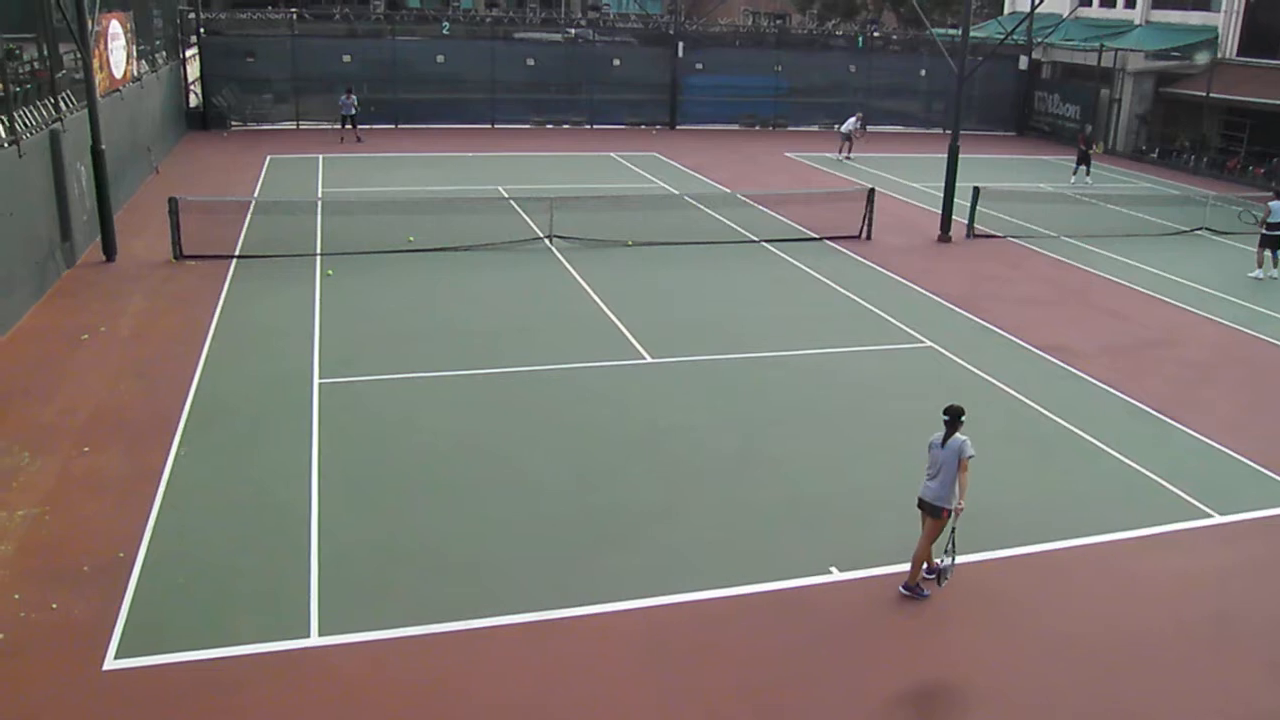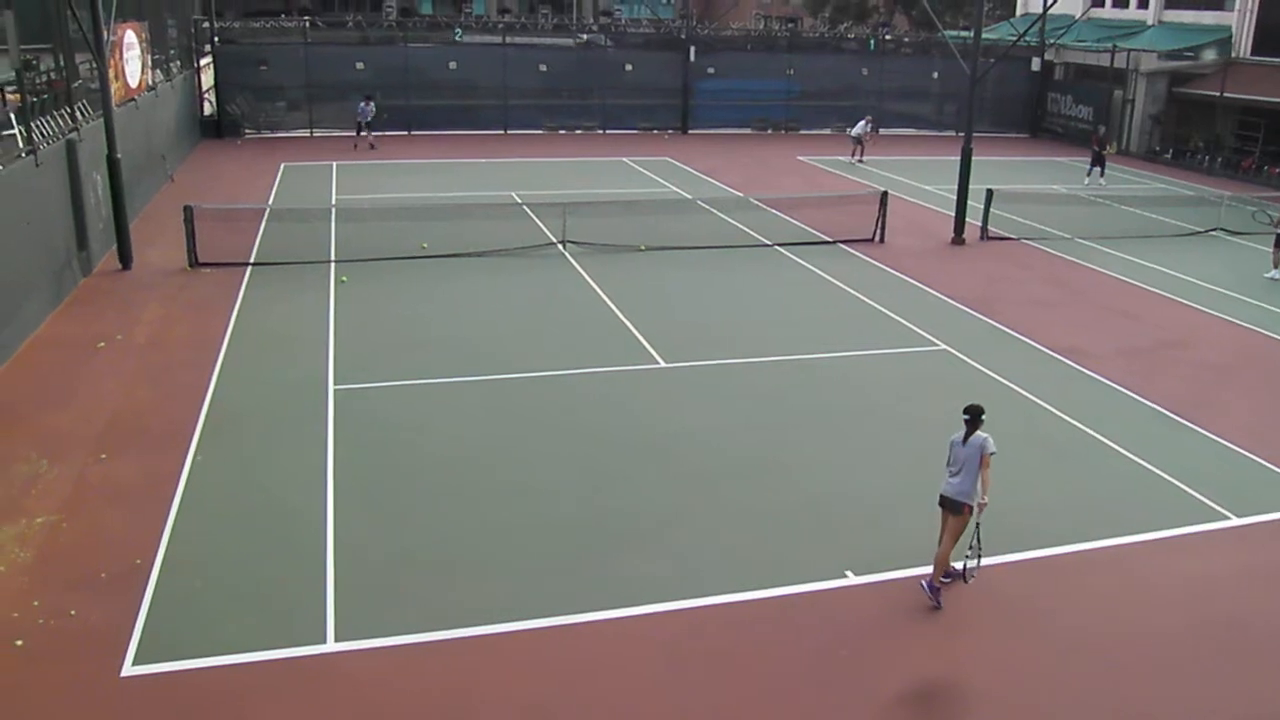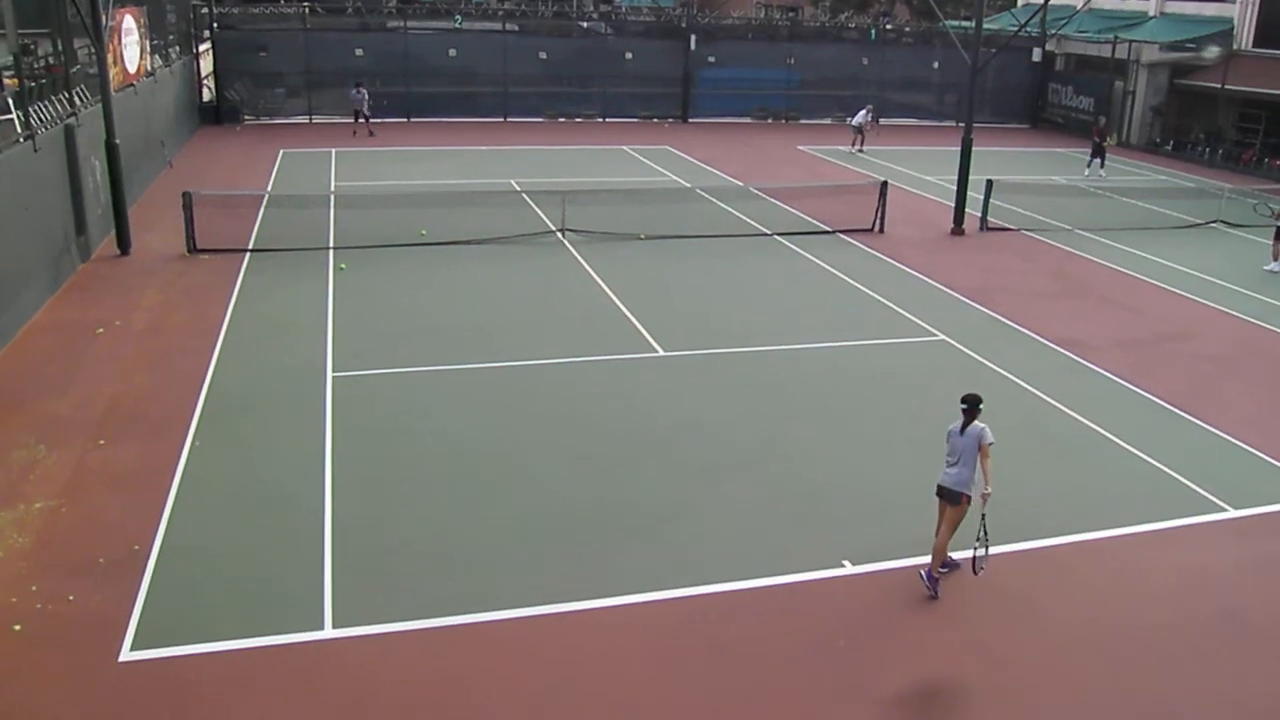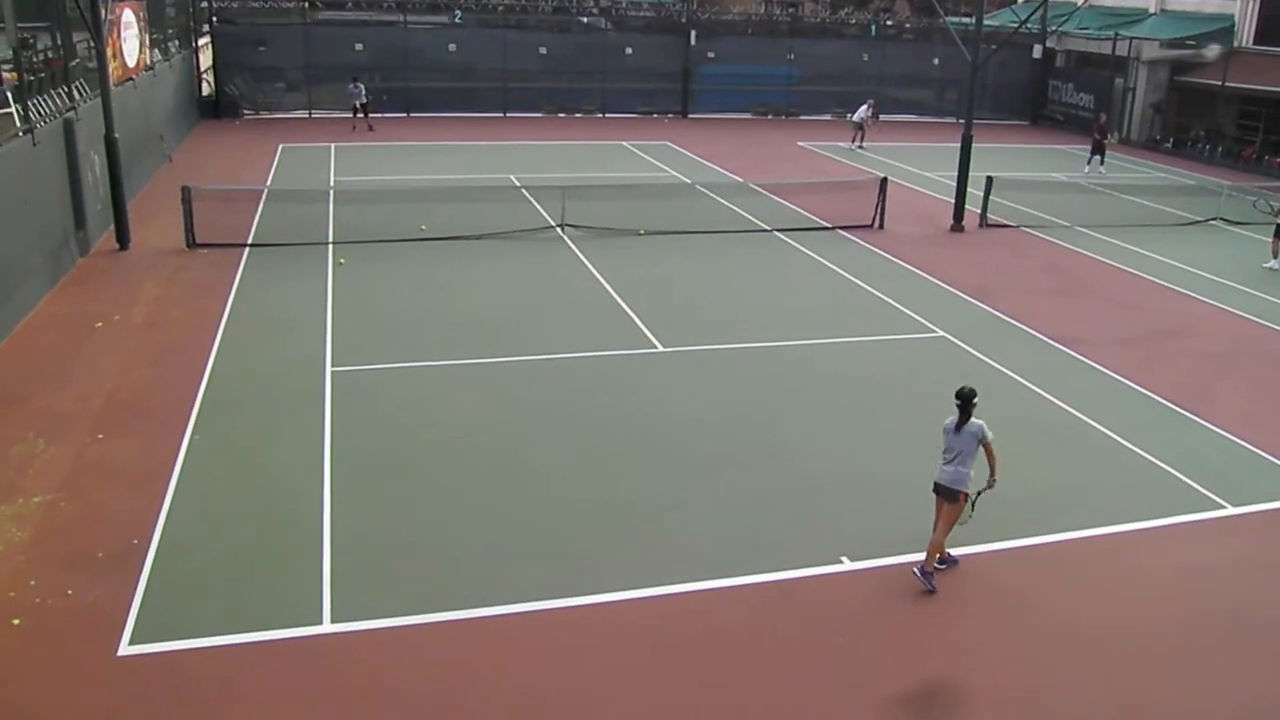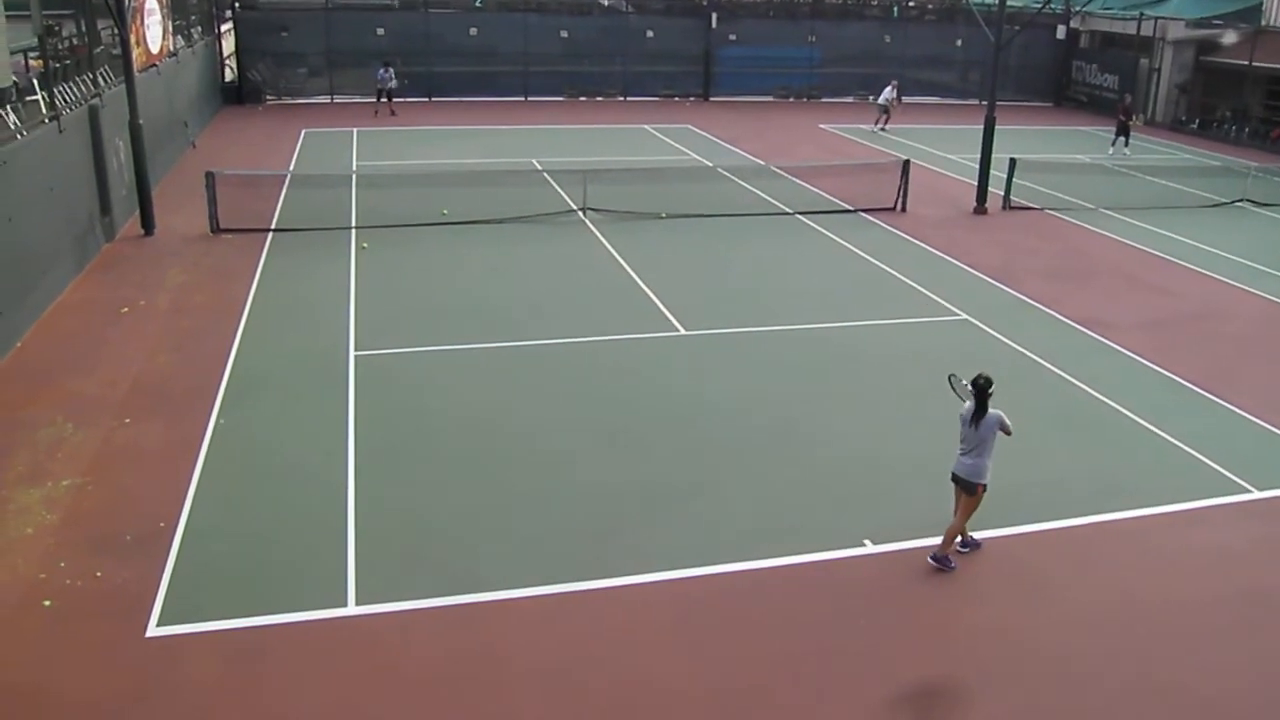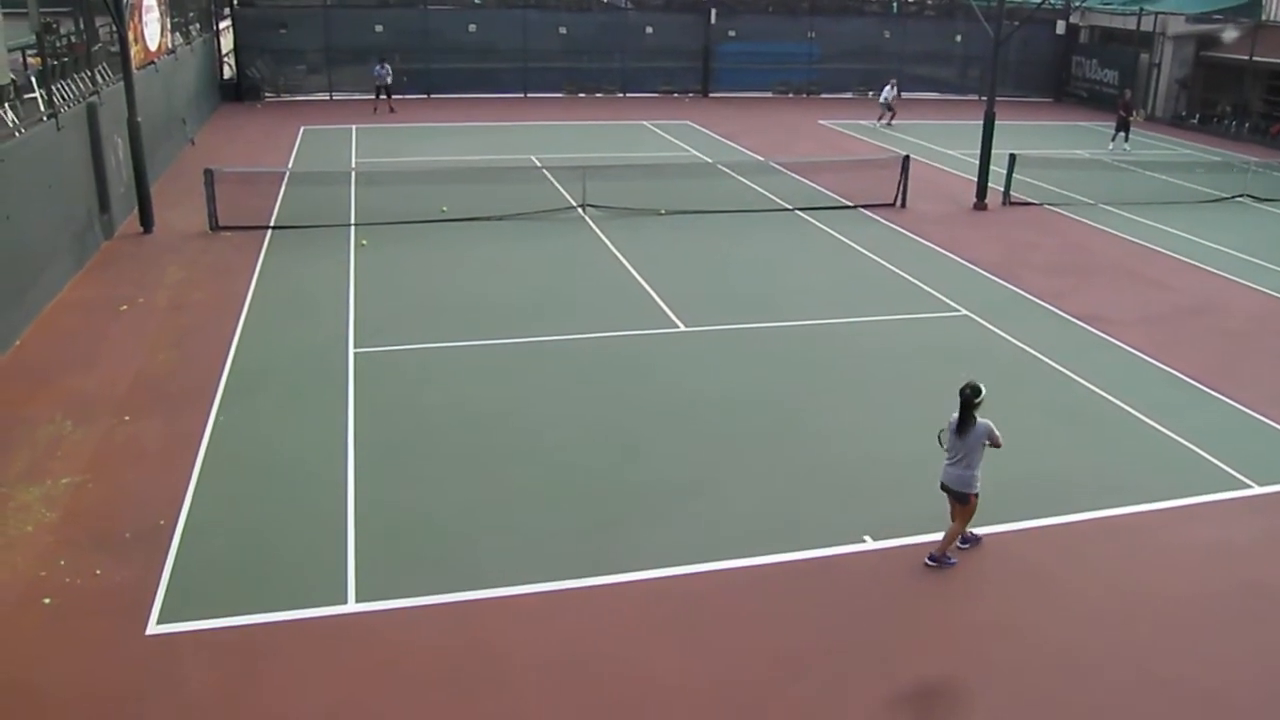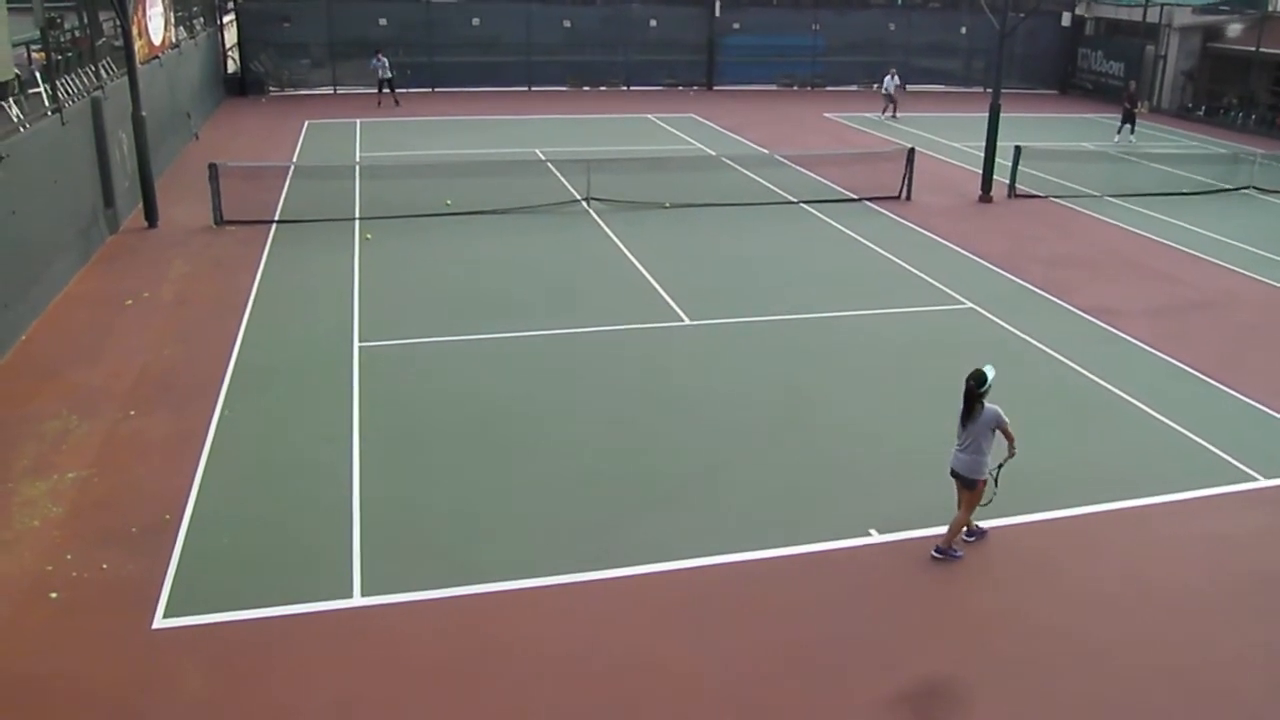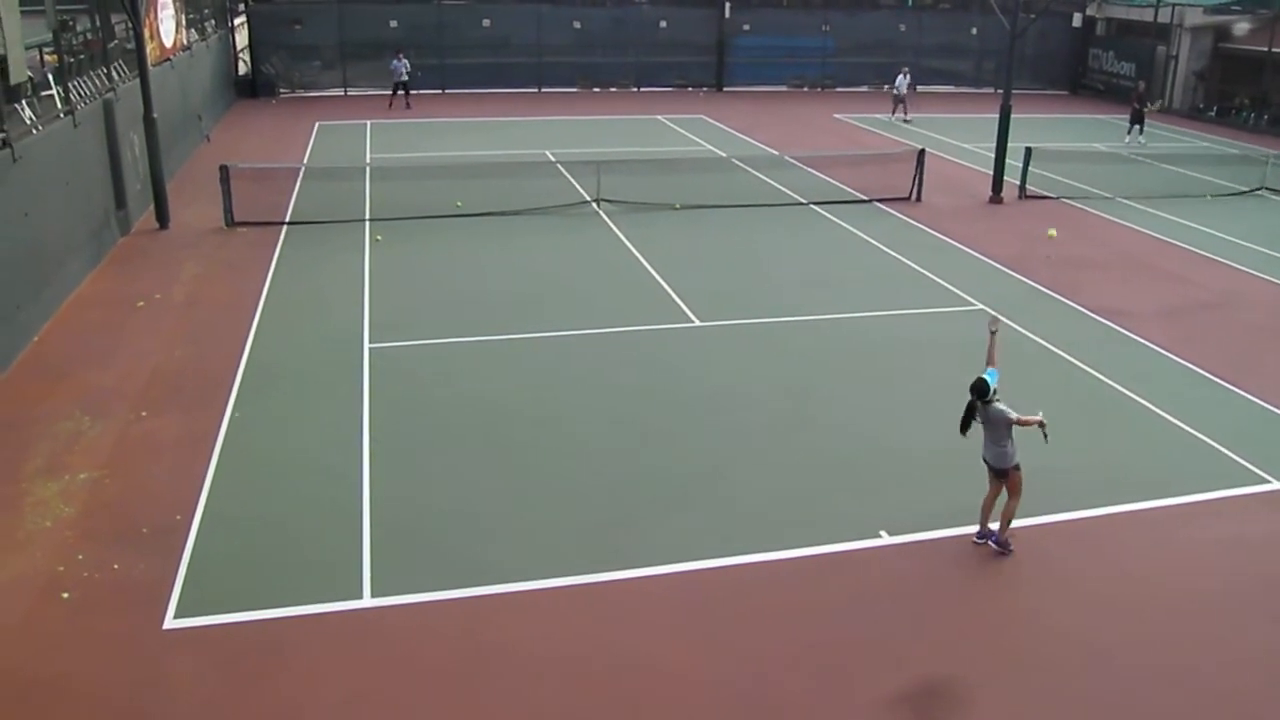
dt=0.5s
person 1, frame 1
left shoulder: (934, 439)
right shoulder: (963, 443)
right elbow: (963, 472)
right wrist: (961, 500)
left hip: (925, 494)
right hip: (942, 500)
left knee: (927, 537)
right knee: (926, 541)
left ankle: (931, 567)
right ankle: (910, 584)
person 1, frame 2
left shoulder: (955, 438)
right shoulder: (984, 440)
right elbow: (985, 468)
right wrist: (984, 495)
left hip: (947, 492)
right hip: (964, 497)
left knee: (945, 537)
right knee: (949, 540)
left ankle: (946, 570)
right ankle: (933, 582)
person 1, frame 3
left shoulder: (952, 428)
right shoulder: (981, 430)
right elbow: (985, 458)
right wrist: (987, 485)
left hip: (944, 482)
right hip: (961, 487)
left knee: (942, 526)
right knee: (946, 531)
left ankle: (943, 560)
right ankle: (932, 572)
person 1, frame 4
left shoulder: (948, 424)
right shoulder: (978, 427)
right elbow: (991, 456)
right wrist: (992, 476)
left hip: (941, 479)
right hip: (958, 484)
left knee: (939, 523)
right knee: (943, 527)
left ankle: (942, 556)
right ankle: (926, 567)
person 1, frame 5
left shoulder: (965, 411)
right shoulder: (996, 416)
right elbow: (1009, 432)
left hip: (959, 469)
right hip: (976, 475)
left knee: (960, 510)
right knee: (961, 516)
left ankle: (965, 540)
right ankle: (939, 553)
person 1, frame 6
left shoulder: (953, 421)
right shoulder: (985, 426)
right elbow: (998, 444)
right wrist: (988, 442)
left hip: (947, 478)
right hip: (966, 484)
left knee: (957, 514)
right knee: (962, 521)
left ankle: (965, 537)
right ankle: (937, 554)
person 1, frame 7
left shoulder: (964, 408)
right shoulder: (993, 412)
right elbow: (1009, 436)
right wrist: (1011, 447)
left hip: (957, 464)
right hip: (975, 470)
left knee: (964, 503)
right knee: (966, 509)
left ankle: (970, 530)
right ankle: (943, 546)
person 1, frame 8
left shoulder: (979, 401)
right shoulder: (999, 412)
left elbow: (990, 365)
right elbow: (1025, 421)
left wrist: (993, 335)
right wrist: (1039, 419)
left hip: (990, 456)
right hip: (1006, 461)
left knee: (993, 491)
right knee: (1014, 496)
left ankle: (983, 531)
right ankle: (1000, 538)
